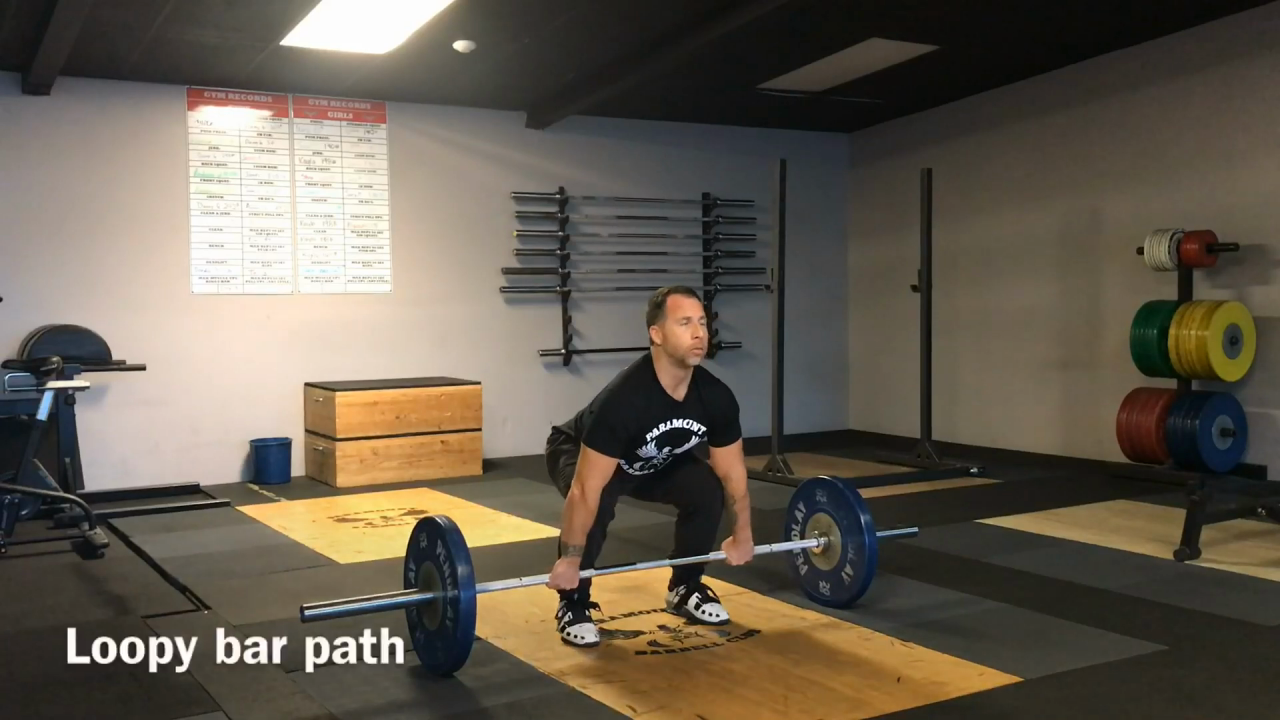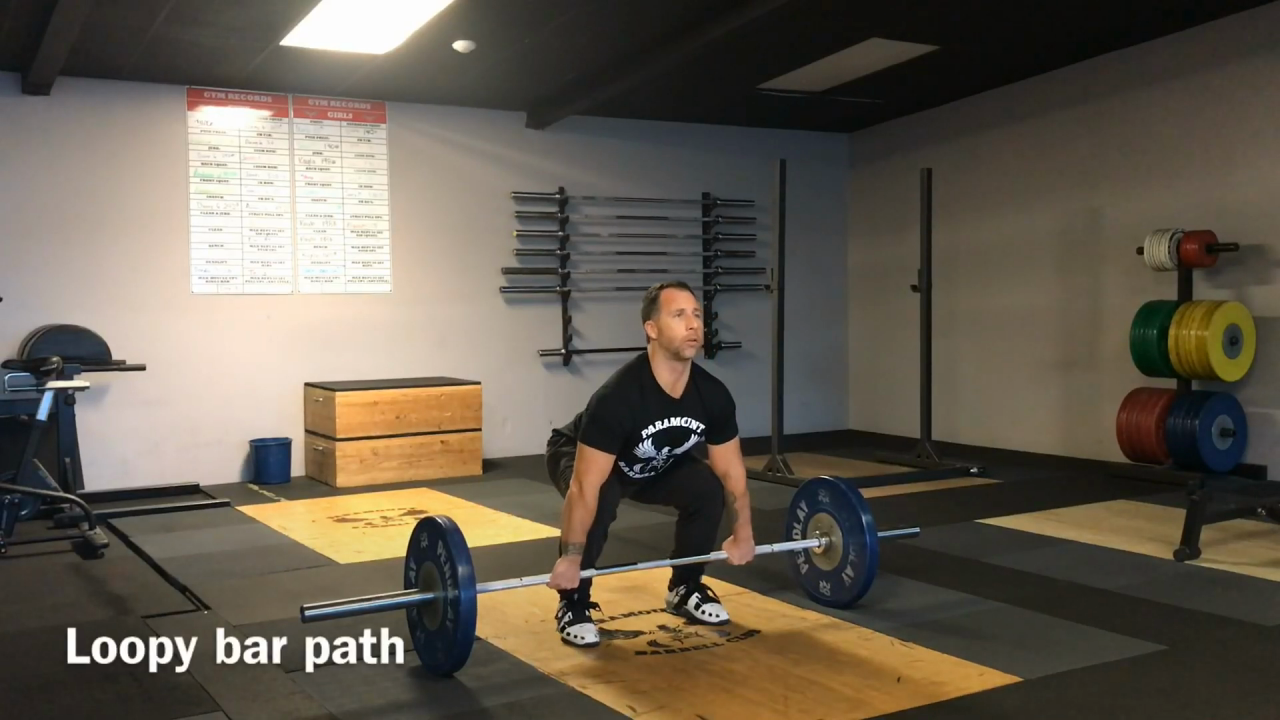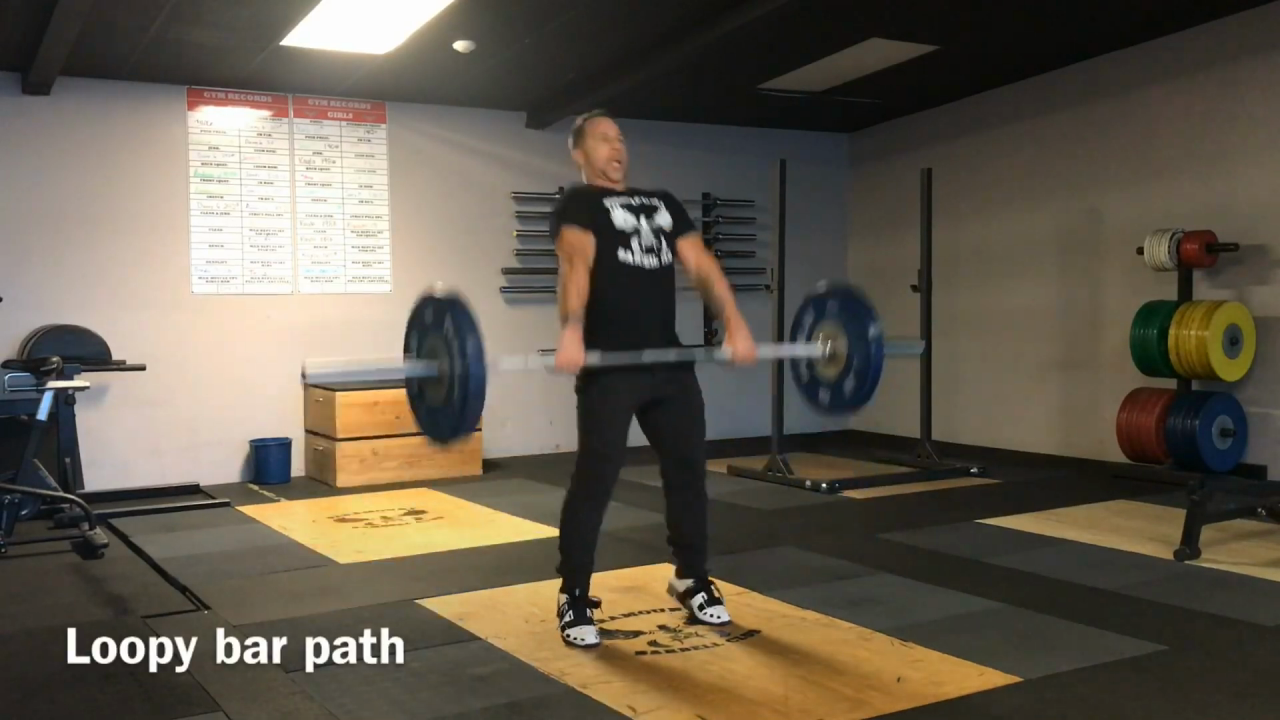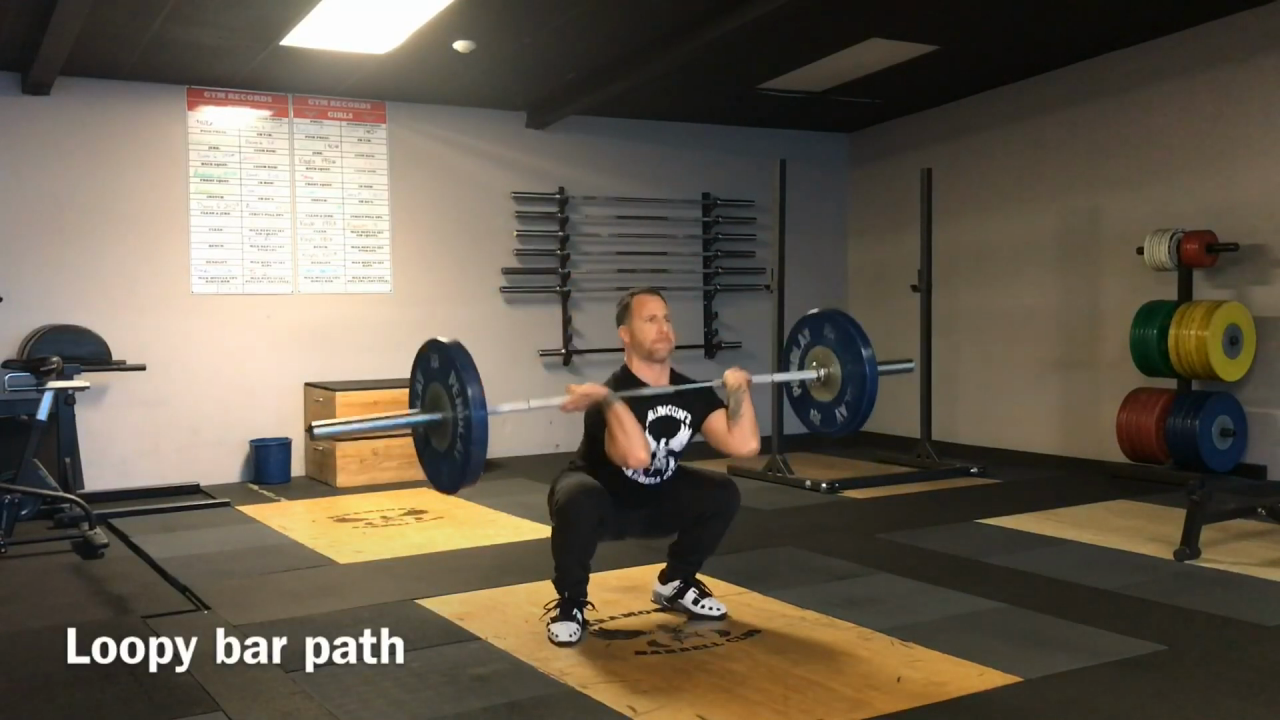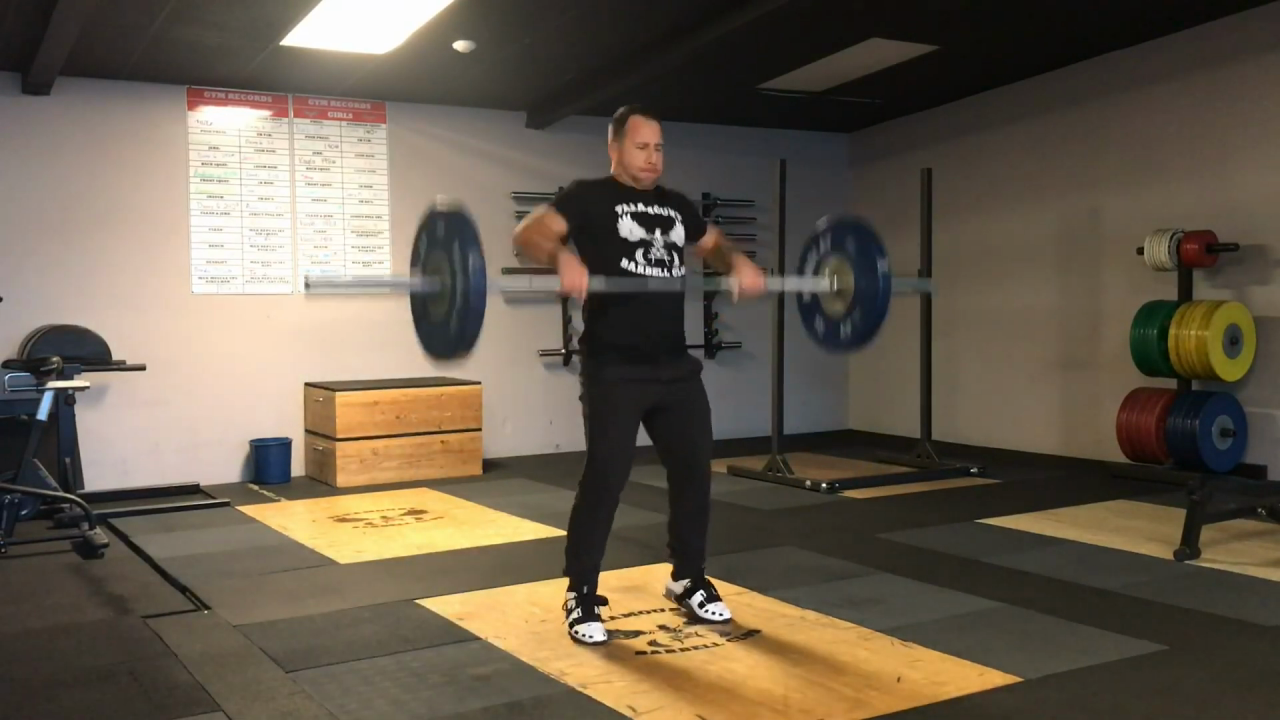
dt=1s
person 1, frame 1
left shoulder: (716, 396)
right shoulder: (623, 399)
left elbow: (732, 474)
right elbow: (586, 490)
left wrist: (742, 537)
right wrist: (569, 560)
left hip: (653, 461)
right hip: (577, 452)
left knee: (708, 490)
right knee: (597, 504)
left ankle: (685, 589)
right ankle: (572, 604)
person 1, frame 2
left shoulder: (712, 394)
right shoulder: (619, 396)
left elbow: (731, 471)
right elbow: (585, 488)
left wrist: (742, 534)
right wrist: (570, 559)
right hip: (577, 456)
left knee: (708, 490)
right knee: (599, 504)
left ankle: (685, 589)
right ankle: (573, 605)
person 1, frame 3
left shoulder: (660, 202)
right shoulder: (582, 202)
left elbow: (702, 265)
right elbow: (576, 260)
left wrist: (735, 324)
right wrist: (572, 331)
left hip: (669, 360)
right hip: (610, 364)
left knee: (686, 470)
right knee: (598, 476)
left ankle: (691, 581)
right ankle: (575, 601)
person 1, frame 4
left shoulder: (691, 394)
right shoulder: (613, 398)
left elbow: (745, 444)
right elbow: (636, 456)
left wrist: (737, 389)
right wrist: (606, 399)
left hip: (653, 499)
right hip: (594, 492)
left knee: (722, 496)
right knee: (580, 506)
left ankle: (675, 583)
right ankle: (569, 603)
person 1, frame 5
left shoulder: (676, 204)
right shoulder: (590, 197)
left elbow: (713, 246)
right elbow: (529, 233)
left wrist: (738, 265)
right wrist: (565, 260)
left hip: (676, 365)
right hip: (615, 367)
left knee: (694, 473)
right knee: (606, 476)
left ankle: (688, 581)
right ankle: (582, 596)
